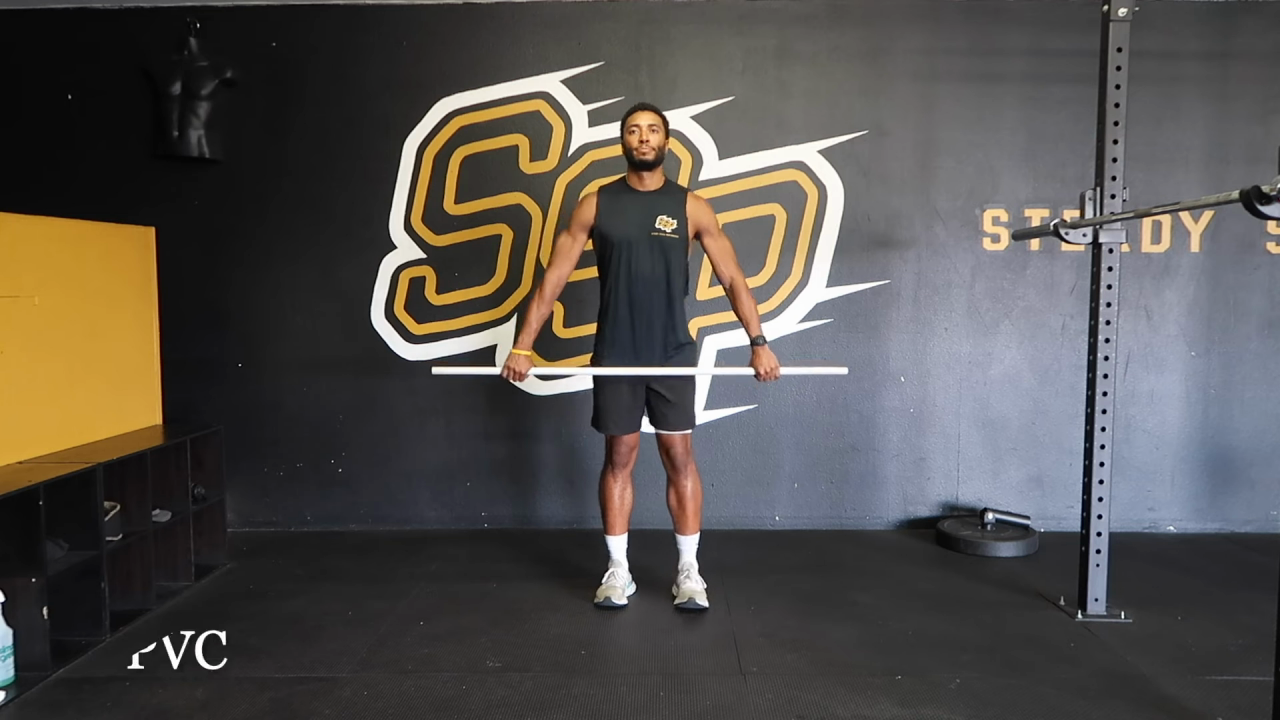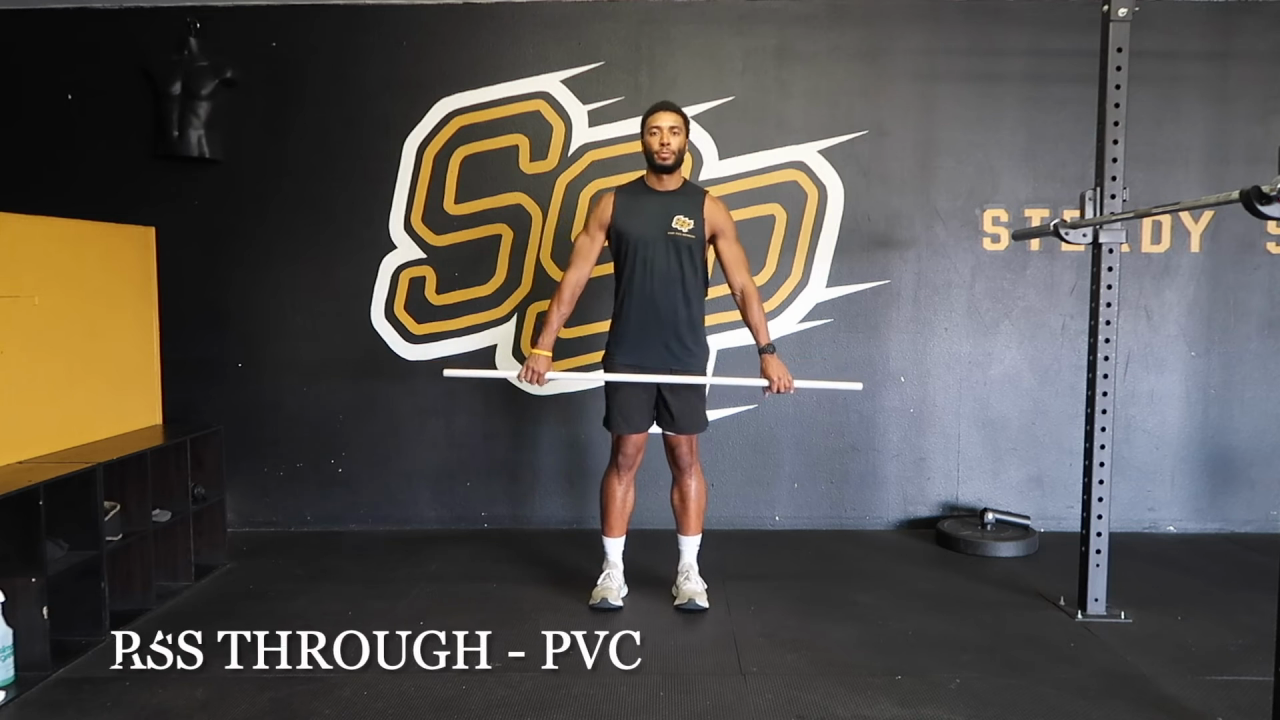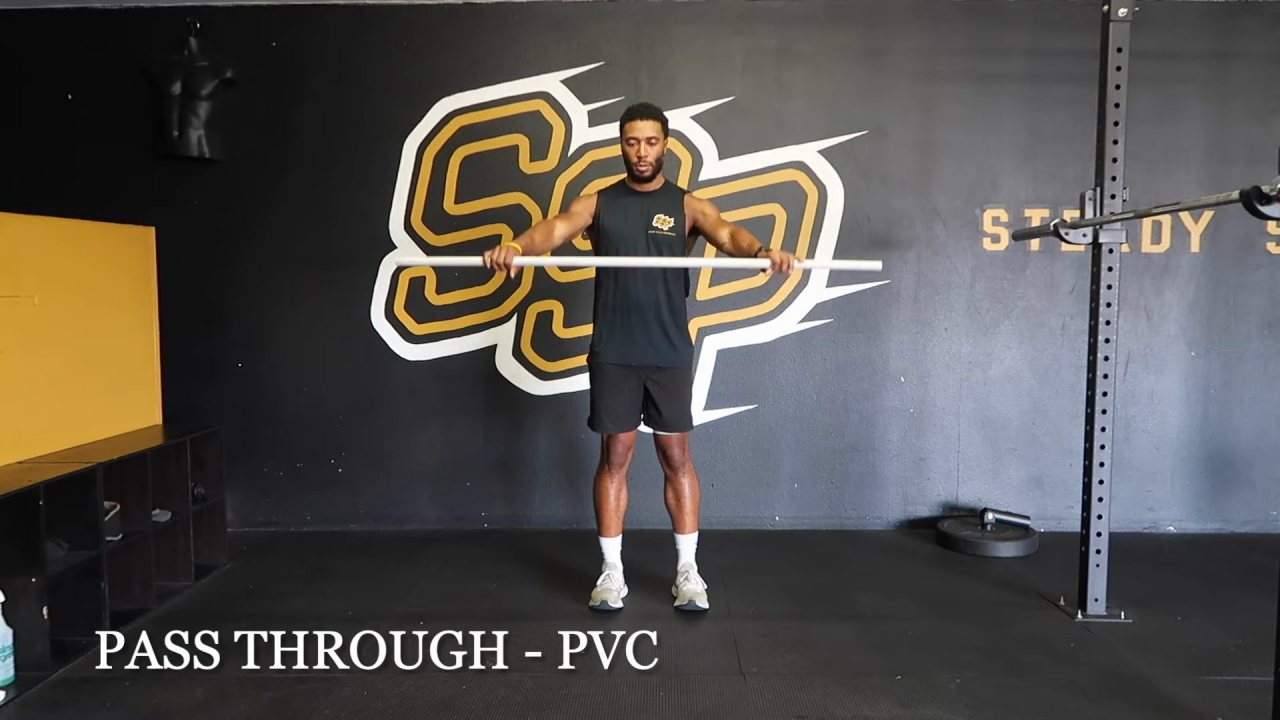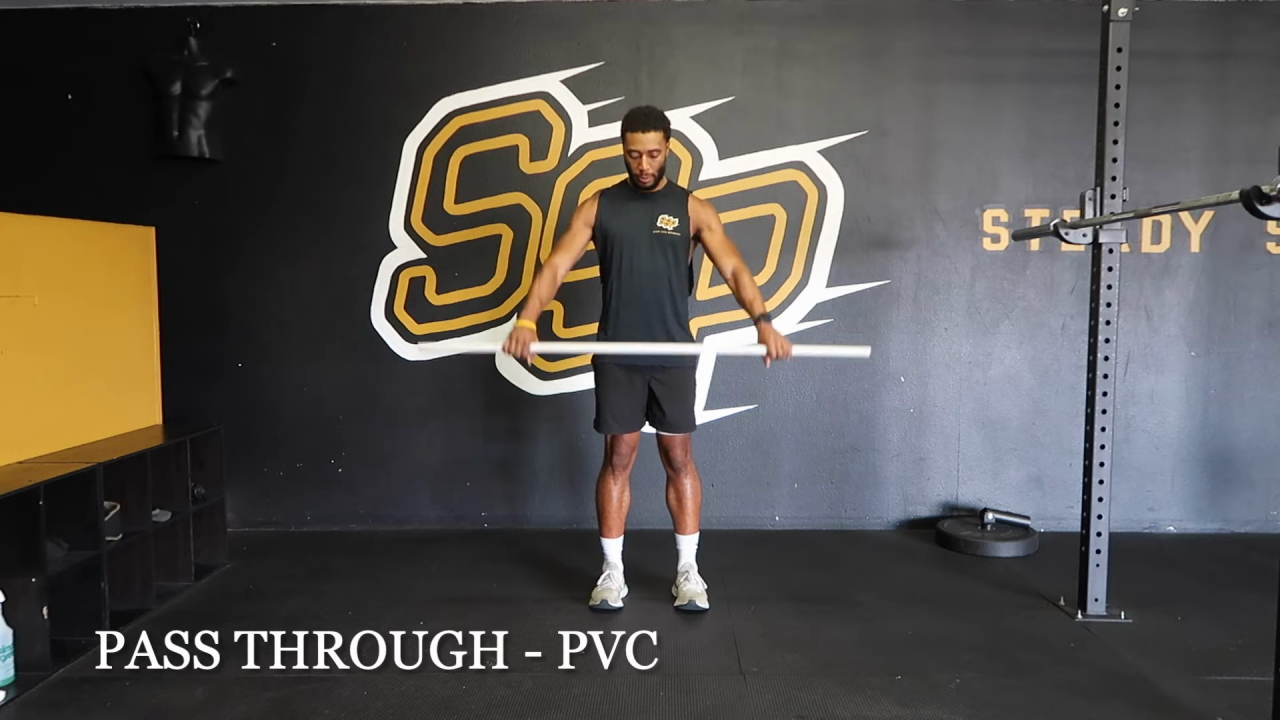
dt=0.7s
person 1, frame 1
left shoulder: (691, 206)
right shoulder: (595, 205)
left elbow: (732, 276)
right elbow: (553, 277)
left wrist: (758, 343)
right wrist: (522, 345)
left hip: (673, 353)
right hip: (615, 354)
left knee: (680, 458)
right knee: (618, 458)
left ankle: (688, 570)
right ankle: (618, 570)
person 1, frame 2
left shoulder: (708, 208)
right shoulder: (612, 203)
left elbow: (742, 284)
right elbow: (575, 278)
left wrist: (767, 351)
right wrist: (544, 346)
left hip: (685, 356)
right hip: (627, 355)
left knee: (685, 460)
right knee: (623, 460)
left ankle: (688, 571)
right ankle: (612, 571)
person 1, frame 3
left shoulder: (689, 205)
right shoulder: (596, 203)
left elbow: (728, 235)
right elbow: (554, 229)
left wrist: (764, 252)
right wrist: (515, 247)
left hip: (670, 353)
right hip: (613, 353)
left knee: (677, 458)
right knee: (614, 458)
left ankle: (687, 570)
right ankle: (612, 571)
person 1, frame 4
left shoulder: (692, 208)
right shoulder: (598, 206)
left elbow: (733, 267)
right elbow: (557, 265)
left wrist: (763, 321)
right wrist: (527, 320)
left hip: (674, 355)
right hip: (616, 355)
left knee: (679, 459)
right knee: (617, 459)
left ankle: (687, 571)
right ankle: (612, 572)
